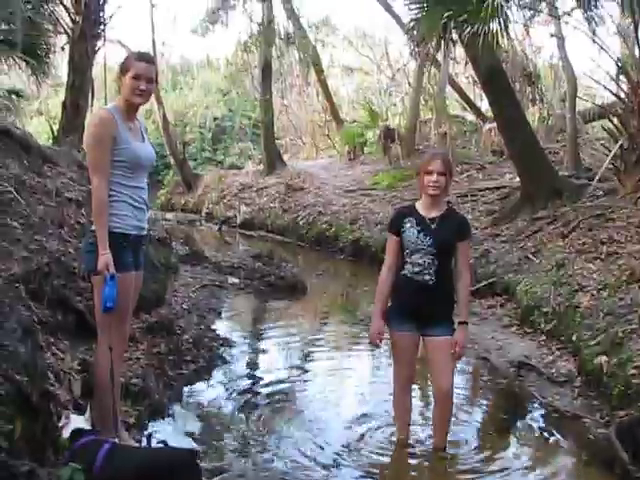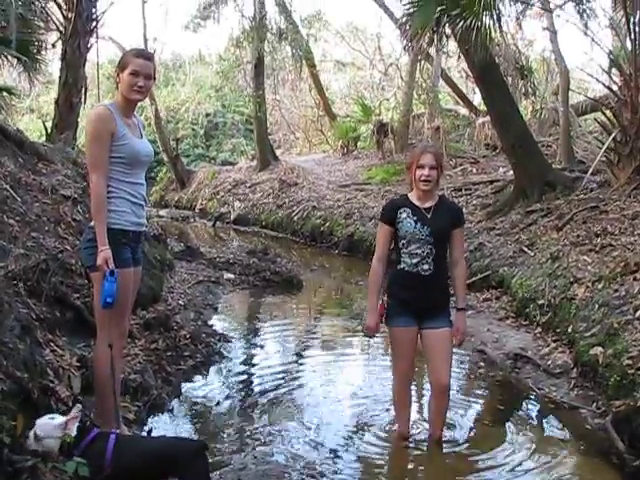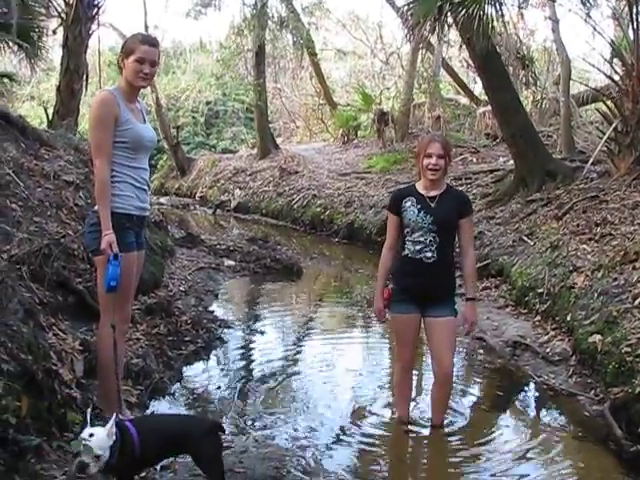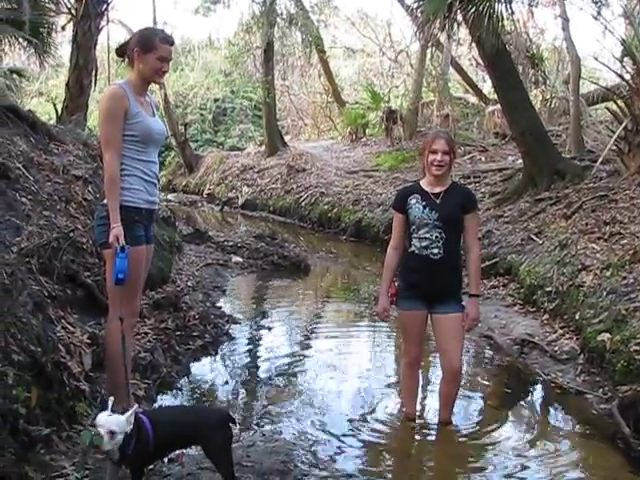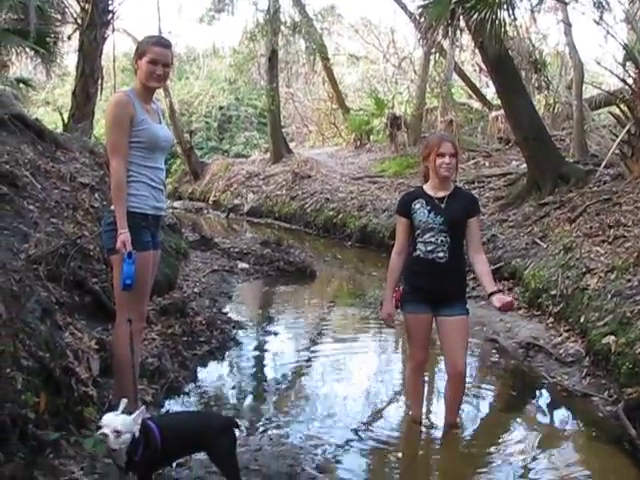
dt=1s
person 1, frame 1
left shoulder: (139, 126)
right shoulder: (105, 120)
right elbow: (99, 186)
left wrist: (136, 238)
right wrist: (104, 248)
left hip: (135, 237)
right hip: (113, 238)
left knee: (121, 338)
right knee: (110, 339)
left ankle: (115, 427)
right ankle: (107, 433)
person 1, frame 2
left shoulder: (136, 122)
right shoulder: (103, 116)
right elbow: (97, 182)
left wrist: (134, 234)
right wrist: (103, 244)
left hip: (134, 234)
right hip: (111, 234)
left knee: (120, 334)
right knee: (109, 335)
left ankle: (113, 423)
right ankle: (108, 429)
person 1, frame 3
left shoulder: (140, 107)
right shoulder: (107, 101)
right elbow: (102, 167)
left wrist: (135, 220)
right wrist: (107, 228)
left hip: (137, 219)
right hip: (115, 219)
left knee: (123, 318)
right knee: (112, 319)
left ankle: (115, 406)
right ankle: (111, 413)
person 1, frame 4
left shoulder: (149, 101)
right shoulder: (117, 95)
right elbow: (111, 160)
left wrist: (144, 215)
right wrist: (115, 221)
left hip: (145, 212)
right hip: (124, 212)
left knee: (131, 312)
right knee: (121, 313)
left ankle: (121, 399)
right ankle: (120, 404)
person 1, frame 5
left shoulder: (156, 109)
right shoulder: (123, 103)
right elbow: (117, 167)
left wrist: (151, 221)
right wrist: (122, 227)
left hip: (152, 219)
right hip: (132, 218)
left knee: (138, 317)
right knee: (130, 317)
left ankle: (127, 404)
right ankle: (127, 410)
person 2, frame 1
left shoulder: (458, 223)
right shoulder: (402, 217)
left elbow: (463, 275)
right elbow: (389, 267)
left wrist: (462, 324)
right wrist: (377, 315)
left hip: (439, 315)
right hip: (402, 310)
left knee: (444, 389)
right knee: (403, 380)
left ankle: (439, 449)
right ankle: (402, 442)
person 2, frame 2
left shoulder: (452, 211)
right shoulder: (394, 208)
left elbow: (457, 263)
right elbow: (379, 260)
left wrist: (461, 311)
right wrist: (371, 308)
left hip: (437, 307)
right hip: (401, 304)
left knee: (442, 382)
right knee: (402, 377)
left ankle: (435, 442)
right ankle: (402, 437)
person 2, frame 3
left shoulder: (458, 201)
right shoulder: (401, 197)
left elbow: (467, 252)
right elbow: (390, 247)
left wrist: (471, 300)
right wrist: (379, 292)
left hip: (441, 295)
right hip: (404, 292)
left knee: (444, 369)
right knee: (404, 362)
left ankle: (437, 427)
right ankle: (402, 424)
person 2, frame 4
left shoulder: (463, 197)
right shoulder: (406, 195)
left elbow: (473, 249)
right elbow: (395, 246)
left wrist: (474, 297)
right wrist: (383, 292)
left hip: (448, 292)
right hip: (411, 289)
left knee: (453, 366)
right knee: (411, 357)
left ankle: (444, 423)
right ankle: (408, 419)
person 2, frame 5
left shoulder: (466, 201)
right shoulder: (410, 200)
left elbow: (475, 252)
right elbow: (399, 251)
left wrist: (493, 292)
right wrist: (388, 297)
left hip: (453, 295)
right hip: (416, 293)
left knee: (458, 369)
right knee: (417, 360)
left ankle: (450, 426)
right ankle: (415, 422)
